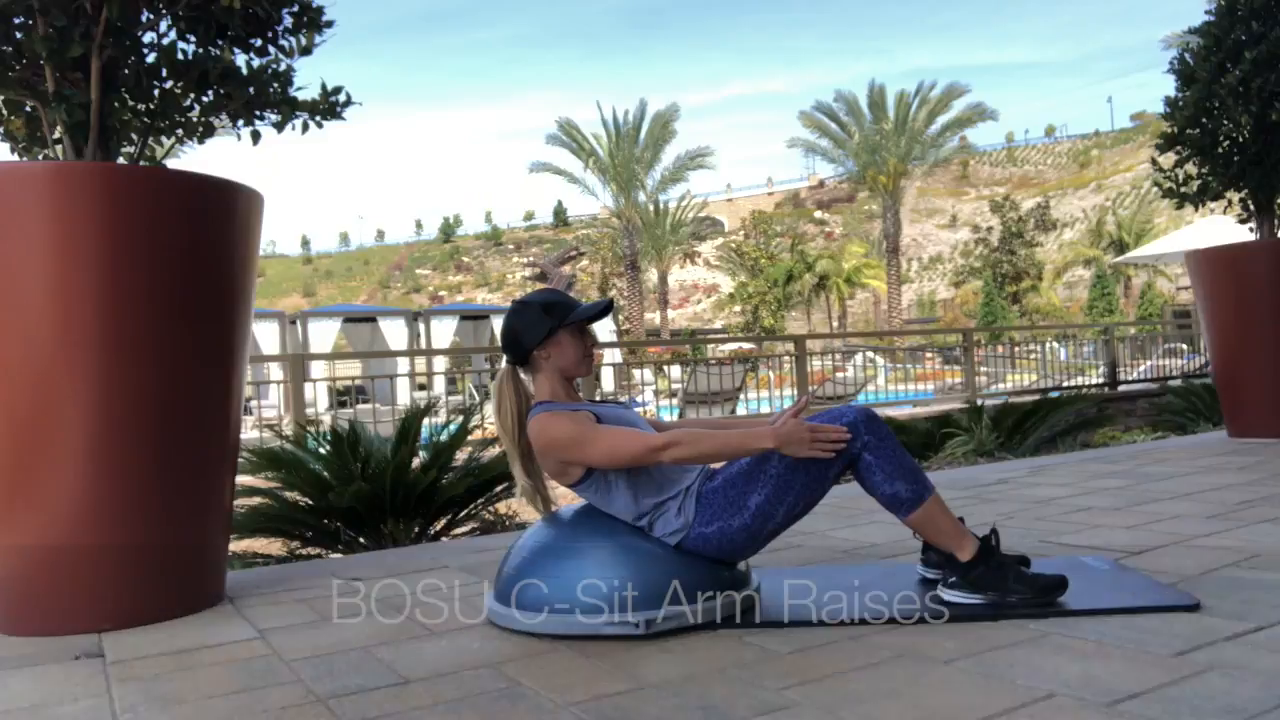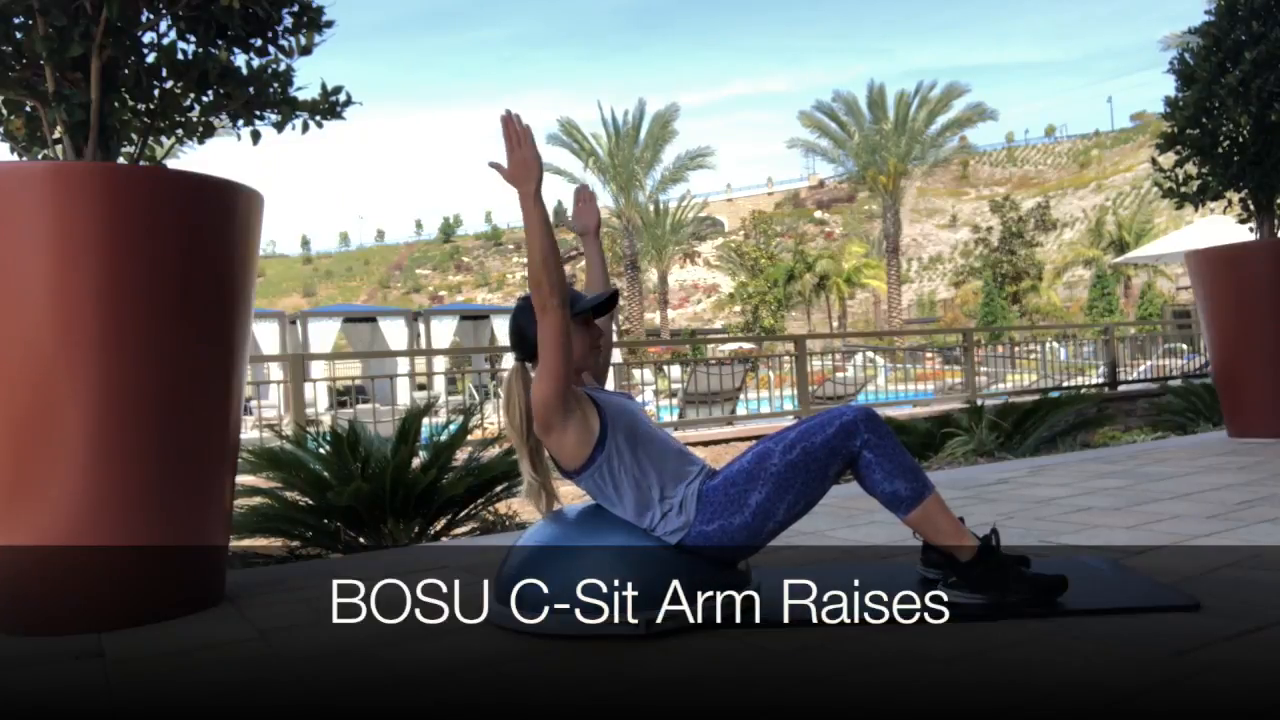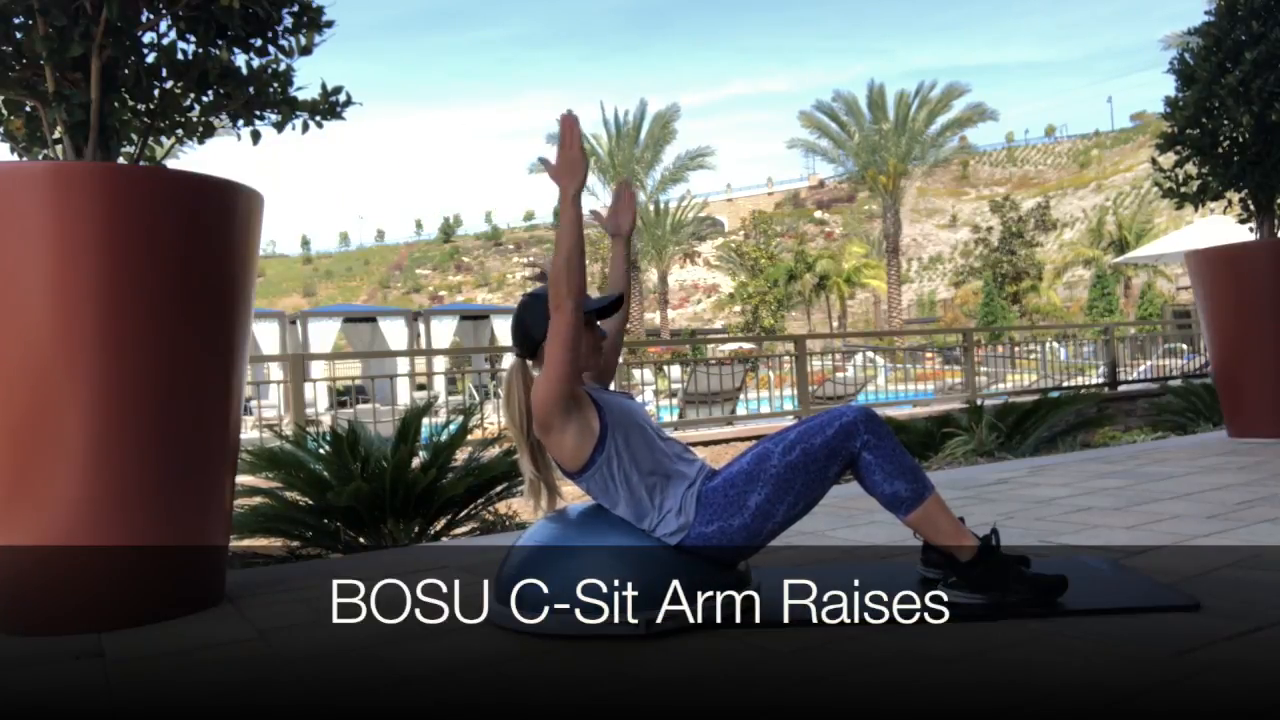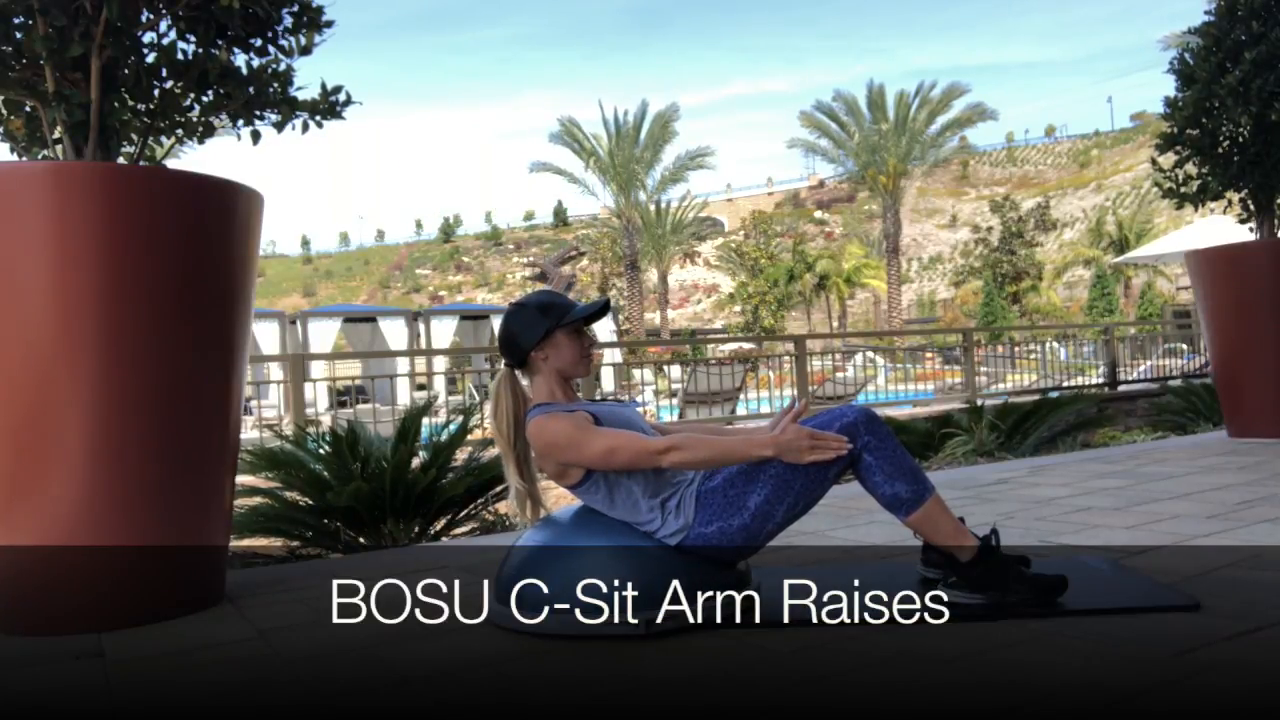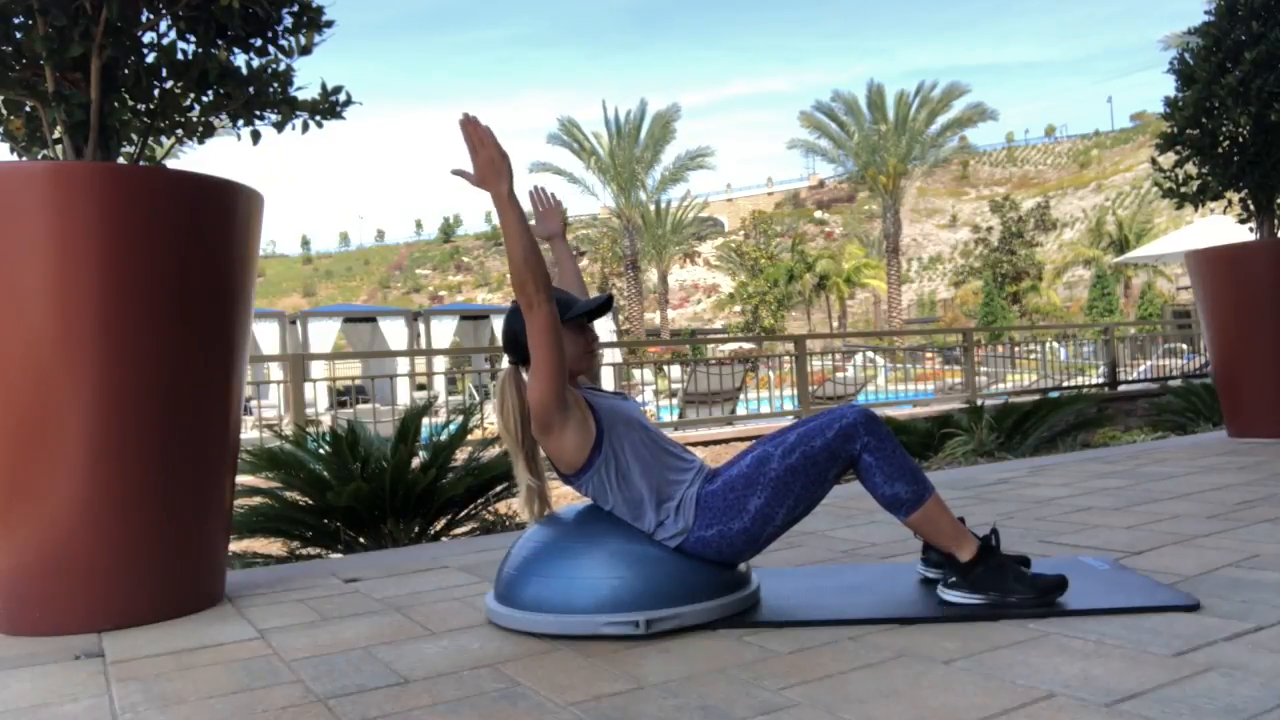
dt=1s
person 1, frame 1
left shoulder: (582, 412)
right shoulder: (549, 428)
left elbow: (676, 426)
right elbow: (663, 449)
left wrist: (765, 424)
right wrist: (770, 440)
left hip: (707, 502)
right hip: (701, 522)
left knee: (852, 427)
right knee: (855, 428)
left ankle: (951, 551)
right ankle: (973, 564)
person 1, frame 2
left shoulder: (583, 393)
right shoulder: (555, 410)
left elbow: (596, 312)
right elbow: (550, 306)
left wrist: (591, 237)
right wrist: (530, 191)
left hip: (708, 506)
right hip: (703, 523)
left knee: (853, 426)
right knee: (857, 428)
left ankle: (953, 550)
right ankle: (971, 562)
person 1, frame 3
left shoulder: (585, 395)
right shoulder: (556, 409)
left elbow: (608, 320)
right elbow: (564, 311)
left wrist: (620, 241)
right wrist: (570, 193)
left hip: (710, 507)
right hip: (702, 523)
left knee: (851, 425)
right knee: (856, 427)
left ankle: (953, 552)
right ankle: (973, 561)
person 1, frame 4
left shoulder: (577, 413)
right shoulder: (549, 430)
left elbow: (668, 431)
right elbow: (661, 454)
left wrist: (762, 431)
right wrist: (769, 447)
left hip: (707, 503)
right hip: (702, 522)
left knee: (852, 426)
right knee: (856, 429)
left ankle: (949, 550)
right ankle: (973, 564)
person 1, frame 5
left shoulder: (577, 397)
right shoulder: (552, 412)
left elbow: (572, 311)
right elbow: (536, 303)
left wrist: (556, 239)
right wrist: (502, 192)
left hip: (707, 502)
right hip: (704, 523)
left knee: (850, 426)
right knee: (857, 429)
left ankle: (949, 549)
right ankle: (974, 564)
